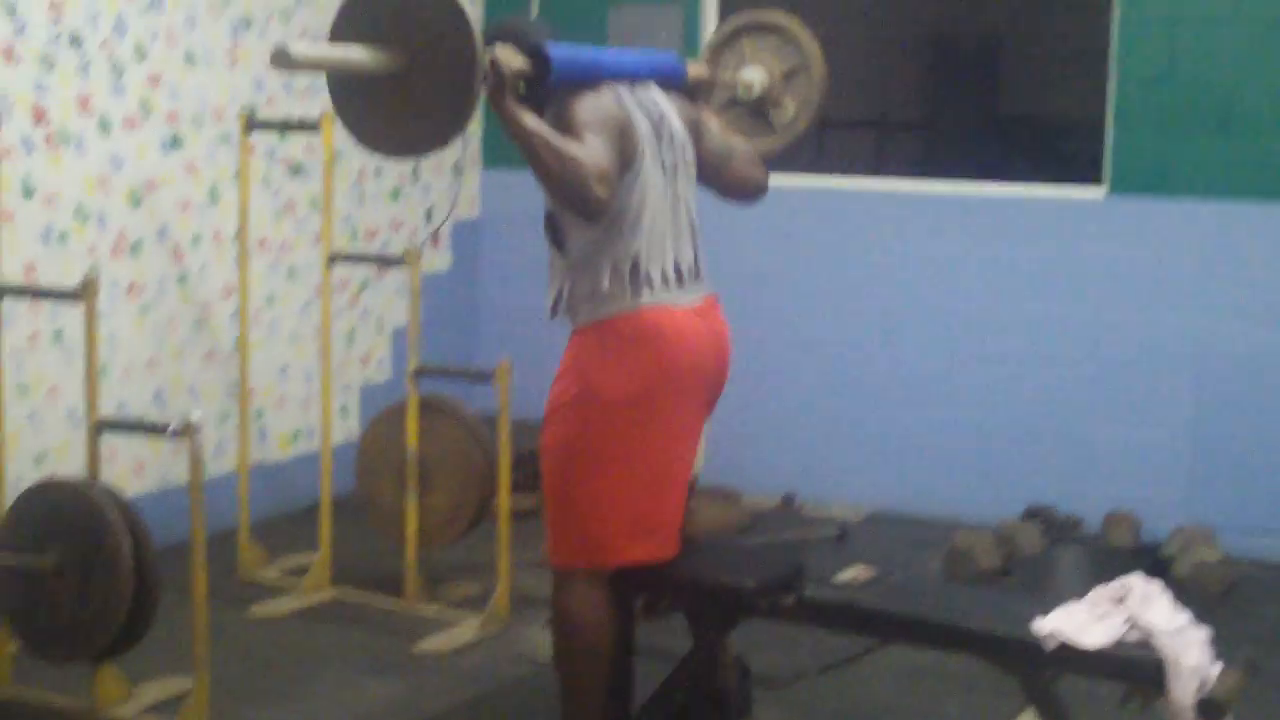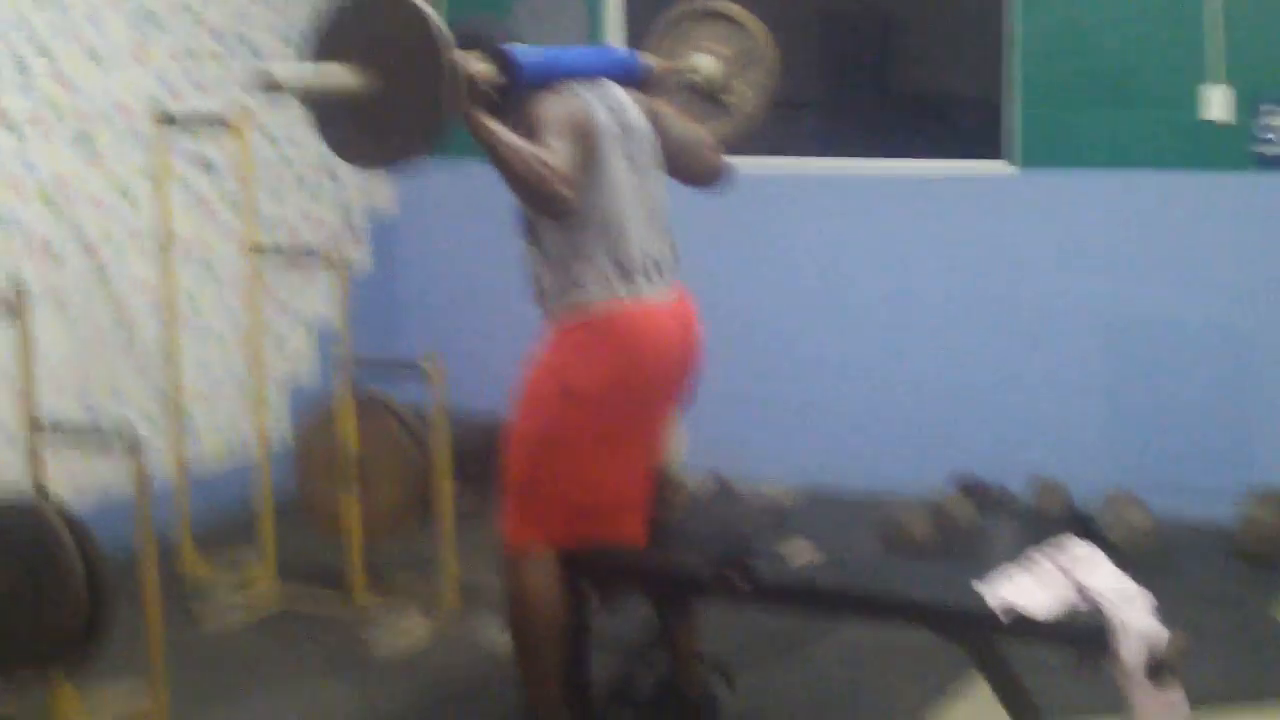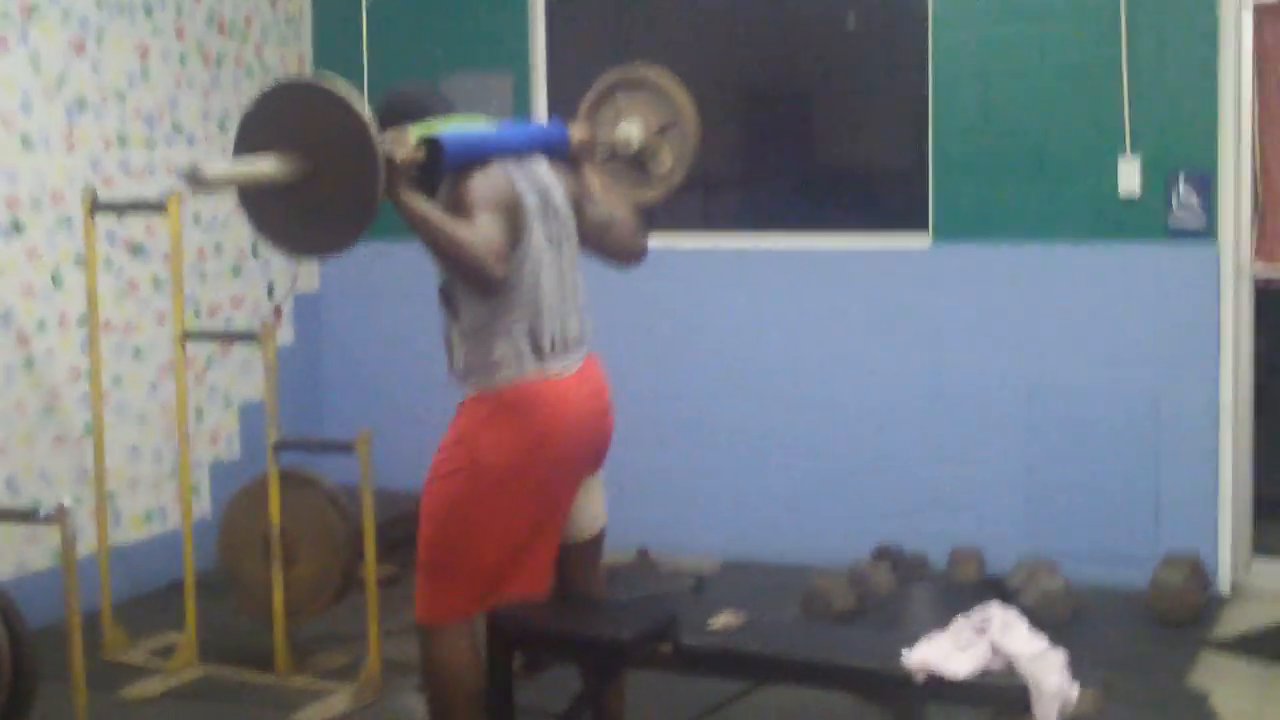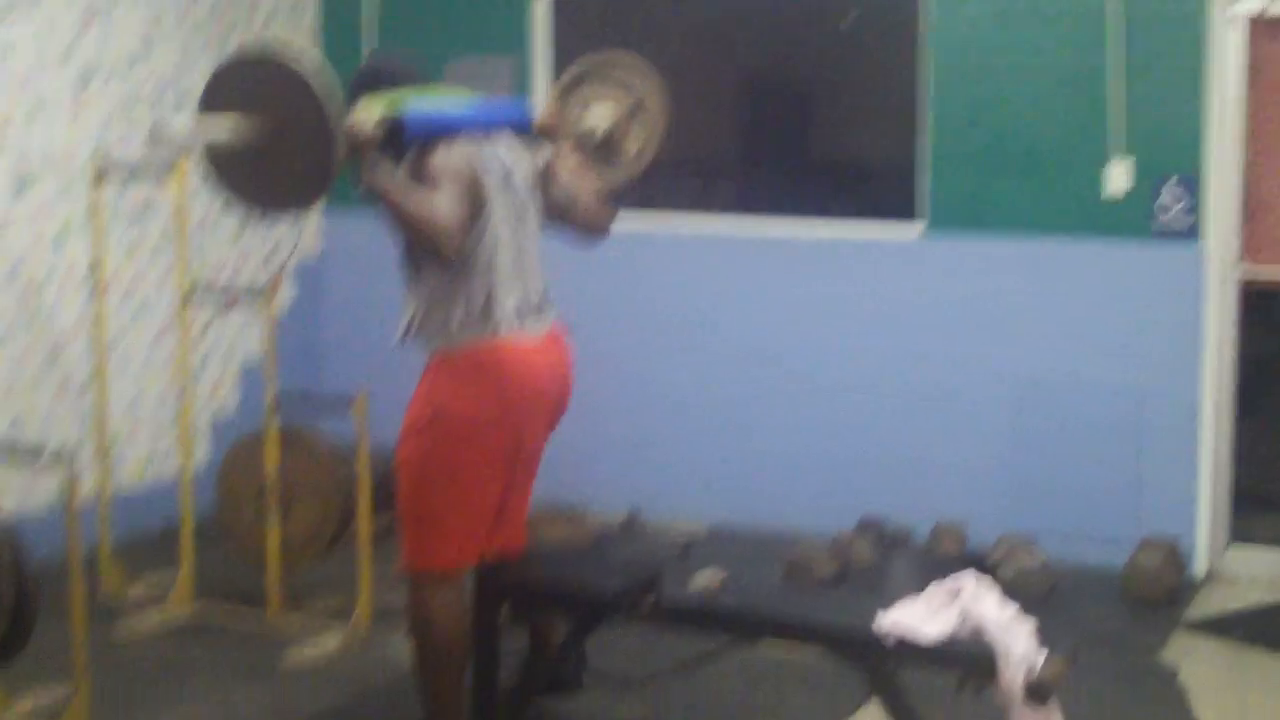
dt=0.3s
person 1, frame 1
left shoulder: (581, 109)
right shoulder: (662, 101)
left elbow: (590, 190)
right elbow: (750, 180)
left wrist: (508, 110)
right wrist: (708, 108)
left hip: (628, 342)
right hip: (700, 330)
left knee: (582, 560)
right knee: (664, 527)
person 1, frame 2
left shoulder: (547, 107)
right shoulder: (619, 94)
left elbow: (558, 193)
right elbow: (709, 164)
left wrist: (477, 117)
right wrist: (661, 96)
left hip: (607, 332)
right hip: (669, 321)
left knee: (530, 539)
right knee: (646, 519)
person 1, frame 3
left shoulder: (471, 185)
right shoulder: (542, 172)
left elbow: (487, 268)
right elbow: (631, 244)
left wrist: (402, 194)
right wrist: (583, 166)
left hip: (517, 411)
right hip: (583, 396)
left knee: (444, 615)
right knee: (578, 588)
person 1, frame 4
left shoulder: (437, 158)
right shoulder: (512, 148)
left elbow: (445, 240)
right elbow: (596, 215)
right wrist: (559, 144)
left hip: (481, 372)
right hip: (543, 355)
left knee: (434, 567)
right knee: (497, 531)
right ankle: (548, 647)
